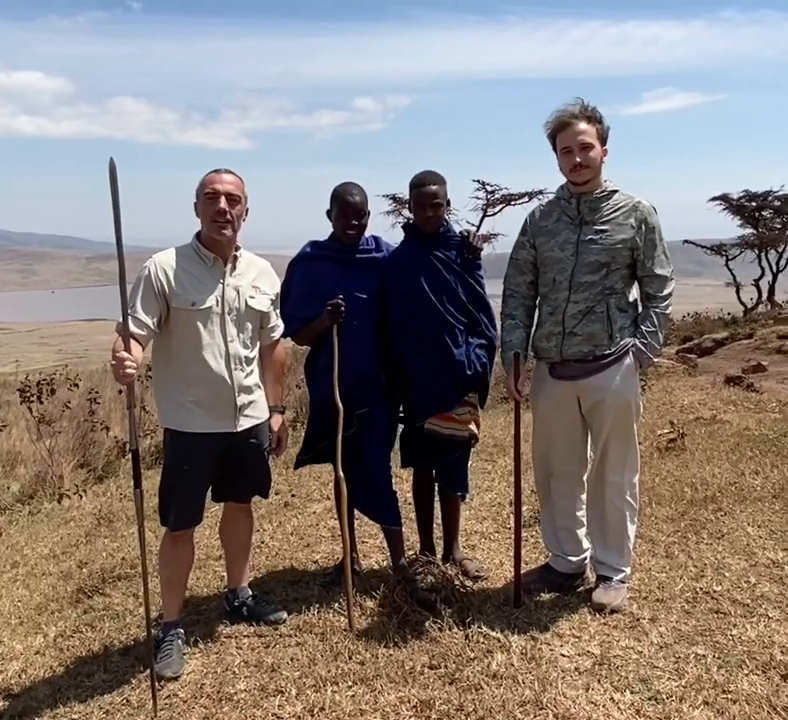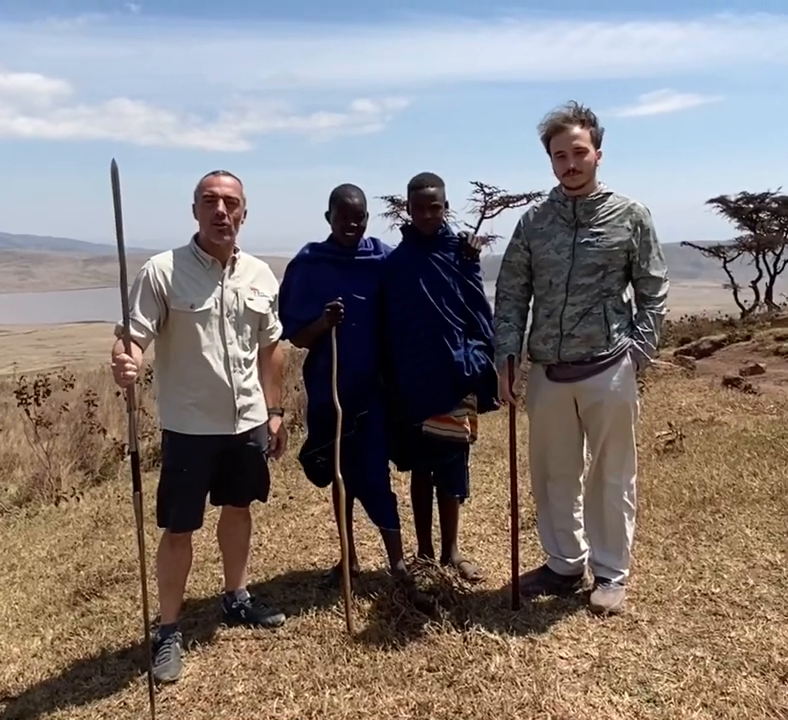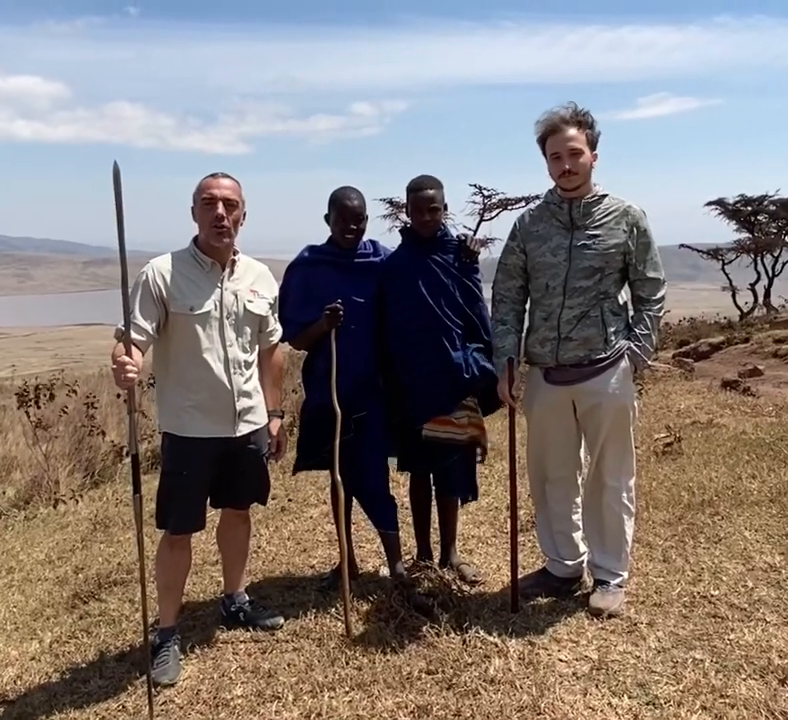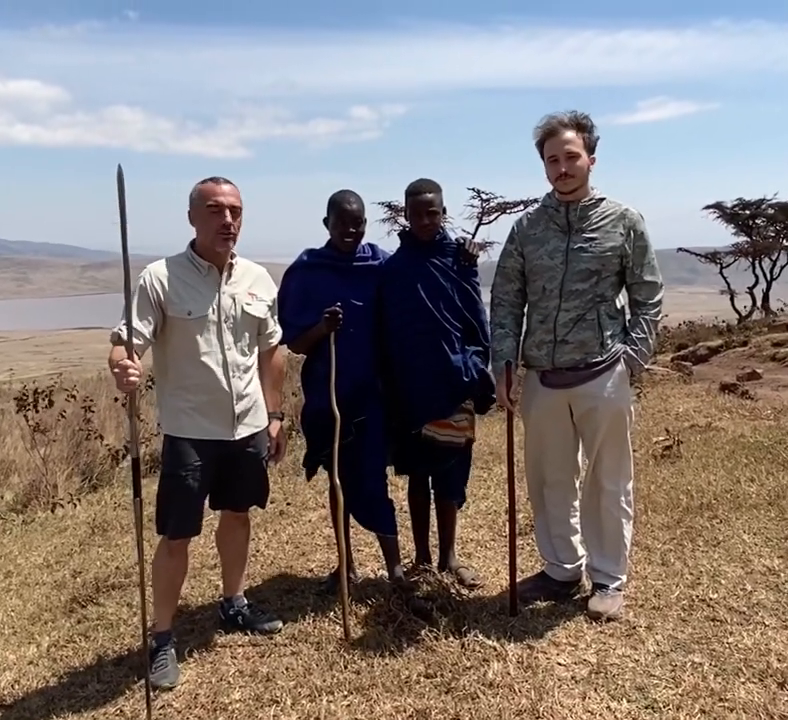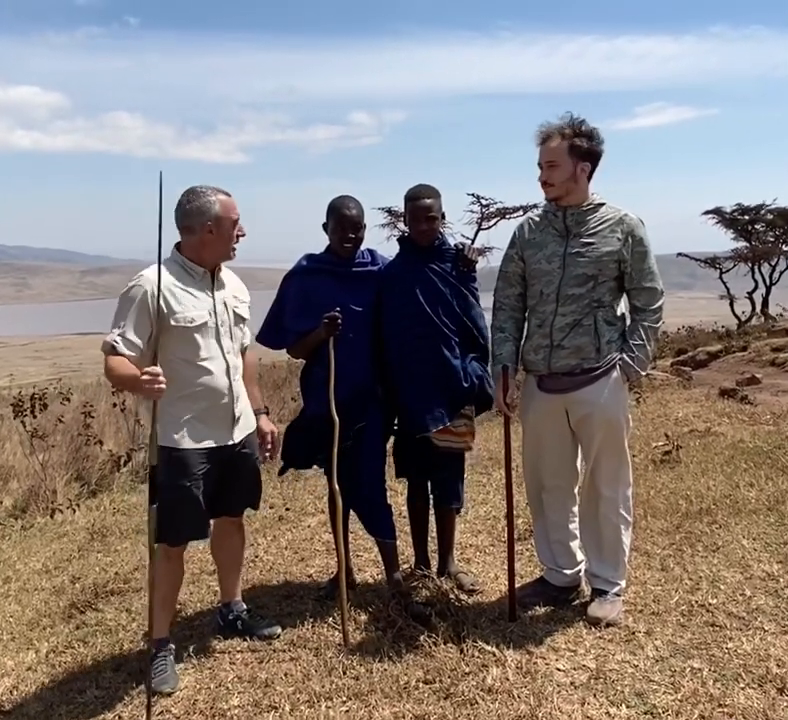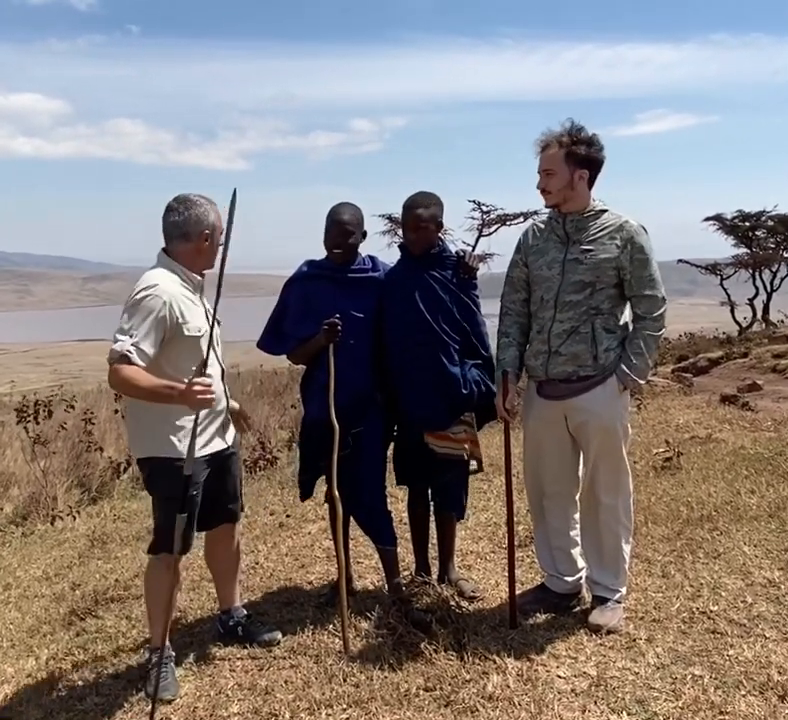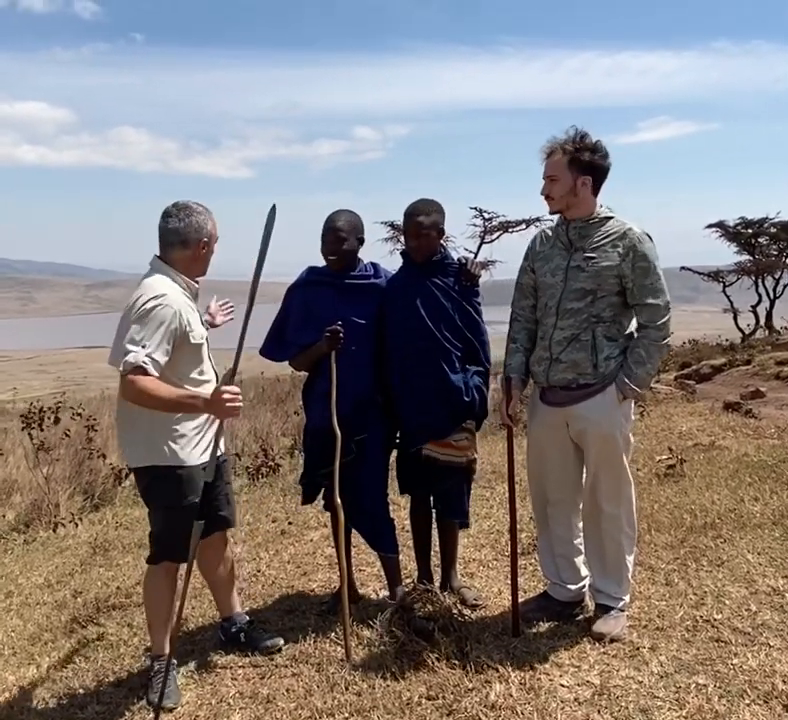
dt=0.3s
person 1, frame 1
left shoulder: (636, 214)
right shoulder: (540, 219)
left elbow: (658, 291)
right elbow: (518, 293)
left wrist: (641, 352)
right wrist: (512, 356)
left hip: (611, 368)
right hip: (550, 369)
left knee: (614, 475)
right knee: (556, 473)
left ankle: (612, 571)
right ankle: (566, 563)
person 1, frame 2
left shoulder: (630, 215)
right shoulder: (533, 221)
left elbow: (654, 292)
right elbow: (511, 294)
left wrist: (638, 353)
right wrist: (506, 359)
left hip: (608, 370)
right hip: (547, 371)
left knee: (611, 477)
right knee: (553, 476)
left ankle: (611, 573)
right ankle: (564, 564)
person 1, frame 3
left shoulder: (626, 218)
right shoulder: (529, 224)
left elbow: (651, 294)
right elbow: (507, 298)
left wrist: (636, 355)
right wrist: (504, 363)
left hip: (606, 373)
right hip: (544, 374)
left knee: (611, 479)
right knee: (551, 478)
left ankle: (610, 575)
right ankle: (563, 567)
person 1, frame 4
left shoulder: (623, 221)
right shoulder: (526, 227)
left elbow: (648, 297)
right elbow: (505, 300)
left wrist: (633, 358)
right wrist: (503, 366)
left hip: (603, 375)
right hip: (542, 378)
left knee: (608, 482)
right knee: (549, 482)
left ankle: (608, 578)
right ankle: (562, 570)
person 1, frame 5
left shoulder: (622, 227)
right shoulder: (528, 231)
left elbow: (648, 304)
right elbow: (507, 306)
left wrist: (630, 366)
right wrist: (503, 370)
left hip: (600, 382)
right hip: (540, 383)
left knee: (606, 488)
right knee: (547, 486)
left ankle: (607, 584)
right ankle: (561, 575)
person 1, frame 6
left shoulder: (624, 235)
right shoulder: (533, 237)
left elbow: (651, 313)
right elbow: (513, 311)
left wrist: (629, 375)
right wrist: (507, 375)
left hip: (599, 389)
right hip: (542, 390)
left knee: (606, 494)
right knee: (549, 493)
left ankle: (608, 591)
right ankle: (561, 582)
person 1, frame 7
left shoulder: (628, 242)
right shoulder: (541, 244)
left elbow: (655, 322)
right elbow: (523, 318)
left wrist: (629, 385)
right wrist: (513, 380)
left hip: (601, 397)
right hip: (546, 397)
left knee: (608, 502)
right knee: (552, 501)
left ankle: (611, 600)
right ankle: (565, 590)
person 2, frame 1
left shoulder: (262, 272)
right shoulder: (163, 269)
right elbow: (134, 334)
left wrist: (276, 409)
right wrist: (124, 360)
left hip: (249, 419)
right hip: (190, 423)
left knee: (240, 506)
right knee: (180, 526)
left ankle: (239, 595)
right ankle: (171, 628)
person 2, frame 2
left shoulder: (260, 274)
right shoulder: (162, 271)
right elbow: (133, 337)
left wrist: (274, 411)
right wrist: (125, 362)
left hip: (248, 421)
right hip: (189, 426)
left knee: (238, 509)
right knee: (178, 529)
left ankle: (236, 598)
right ankle: (168, 631)
person 2, frame 3
left shoulder: (260, 276)
right shoulder: (161, 274)
right elbow: (132, 339)
left wrist: (274, 414)
right wrist: (124, 365)
left hip: (248, 424)
right hip: (189, 428)
left knee: (237, 512)
right knee: (178, 531)
left ankle: (235, 601)
right ankle: (166, 634)
person 2, frame 4
left shoulder: (258, 278)
right shoulder: (159, 278)
left elbow: (270, 351)
right elbow: (126, 343)
left wrist: (274, 415)
right wrist: (123, 367)
left hip: (247, 427)
right hip: (189, 432)
left knee: (237, 515)
right knee: (176, 535)
left ankle: (234, 604)
right ankle: (162, 638)
person 2, frame 5
left shoulder: (231, 284)
right shoulder: (151, 285)
right elbow: (114, 357)
left wrist: (260, 413)
right wrist: (138, 380)
left hip: (237, 431)
right hip: (185, 440)
left knee: (231, 520)
right knee: (174, 541)
left ankle: (232, 610)
right ankle: (160, 644)
person 2, frame 6
left shoulder: (194, 287)
right shoulder: (158, 292)
right elbow: (120, 371)
left wrist: (225, 404)
right wrist: (176, 393)
left hip: (216, 437)
right hip: (173, 448)
left knee: (225, 527)
right knee: (169, 548)
left ankle: (232, 616)
right ankle: (160, 651)
person 2, frame 7
left shoulder: (173, 293)
right shoulder: (163, 301)
right elbow: (133, 383)
left wrist: (202, 325)
right wrist: (204, 402)
left hip: (202, 446)
right hip: (169, 454)
left knee: (217, 534)
right knee: (168, 557)
left ankle: (234, 624)
right ankle: (160, 660)
person 3, frame 1
left shoulder: (462, 251)
right shoulder: (398, 259)
left elbow: (480, 309)
right elbow: (391, 324)
left wrist: (479, 360)
right wrist: (395, 380)
left hip: (457, 376)
right hip: (418, 380)
left knee: (453, 466)
right knee: (423, 466)
left ankle: (453, 548)
right ankle: (426, 549)
person 3, frame 2
left shoulder: (461, 253)
right shoulder: (397, 261)
left elbow: (478, 311)
right elbow: (390, 326)
left wrist: (479, 361)
right wrist: (393, 382)
left hip: (456, 378)
right hip: (415, 382)
left knee: (452, 468)
right knee: (422, 467)
left ankle: (451, 550)
right ankle: (424, 551)
person 3, frame 3
left shoulder: (459, 255)
right shoulder: (395, 263)
left elbow: (477, 314)
right elbow: (389, 328)
left wrist: (477, 366)
right wrist: (392, 385)
left hip: (455, 381)
right hip: (414, 386)
left knee: (452, 471)
right knee: (420, 470)
left ankle: (450, 552)
right ankle: (424, 553)
person 3, frame 4
left shoulder: (458, 259)
right shoulder: (394, 266)
left elbow: (476, 318)
right elbow: (387, 332)
left wrist: (476, 369)
right wrist: (391, 388)
left hip: (453, 383)
right hip: (412, 388)
left knee: (450, 474)
right knee: (418, 473)
left ankle: (448, 555)
right ankle: (422, 557)
person 3, frame 5
left shoulder: (457, 264)
right shoulder: (394, 271)
left elbow: (474, 325)
right elbow: (387, 335)
left wrist: (475, 376)
right wrist: (389, 391)
left hip: (452, 390)
right hip: (412, 393)
left knee: (448, 479)
right knee: (417, 478)
left ankle: (448, 561)
right ankle: (422, 562)
person 3, frame 6
left shoulder: (456, 272)
right shoulder: (394, 278)
left elbow: (474, 332)
right elbow: (388, 342)
left wrist: (476, 385)
right wrist: (390, 397)
left hip: (452, 397)
right hip: (413, 400)
left knee: (449, 486)
right knee: (417, 485)
left ankle: (448, 567)
right ankle: (421, 569)
person 3, frame 7
left shoulder: (459, 279)
right shoulder: (396, 285)
left elbow: (476, 340)
right elbow: (389, 348)
left wrist: (474, 391)
right wrist: (392, 403)
left hip: (453, 404)
right hip: (414, 407)
left knee: (452, 494)
right knee: (419, 492)
left ankle: (450, 575)
right ankle: (424, 576)
person 4, frame 1
left shoulder: (386, 256)
right shoulder: (308, 262)
right elbow: (297, 334)
right wrist: (323, 321)
left hip: (376, 383)
right hip: (330, 384)
left knee: (375, 471)
right knee: (342, 469)
left ankle: (399, 557)
right ankle: (350, 553)
person 4, frame 2
left shoulder: (385, 259)
right shoulder: (307, 264)
right elbow: (296, 337)
right wrist: (322, 323)
left hip: (374, 386)
right hip: (328, 387)
left knee: (373, 475)
right knee: (340, 473)
left ankle: (397, 560)
right ankle: (349, 556)
person 4, frame 3
left shoulder: (384, 261)
right shoulder: (306, 267)
right elbow: (295, 339)
right wrist: (322, 325)
left hip: (373, 388)
right hip: (327, 389)
left knee: (372, 476)
right knee: (340, 475)
left ankle: (396, 562)
right ankle: (347, 559)
person 4, frame 4
left shoulder: (382, 265)
right shoulder: (305, 271)
right elbow: (295, 343)
right wrist: (320, 328)
left hip: (371, 391)
right hip: (326, 392)
left knee: (371, 479)
right knee: (339, 478)
left ankle: (395, 566)
right ankle: (346, 564)
person 4, frame 5
left shoulder: (379, 270)
right shoulder: (304, 275)
right elbow: (294, 348)
right wrist: (319, 332)
left hip: (370, 398)
right hip: (324, 399)
left knee: (369, 486)
right knee: (338, 485)
left ankle: (393, 572)
right ankle: (344, 570)
person 4, frame 6
left shoulder: (381, 277)
right shoulder: (304, 281)
right elbow: (295, 355)
right wrist: (320, 339)
left hip: (370, 404)
right hip: (325, 405)
left knee: (369, 492)
right knee: (338, 491)
left ankle: (394, 578)
right ankle: (345, 575)
person 4, frame 7
left shoulder: (384, 284)
right shoulder: (306, 288)
right elbow: (297, 360)
right wrist: (323, 346)
left hip: (373, 411)
right hip: (327, 413)
left knee: (371, 500)
right knee: (338, 499)
left ankle: (396, 586)
right ankle: (347, 583)
